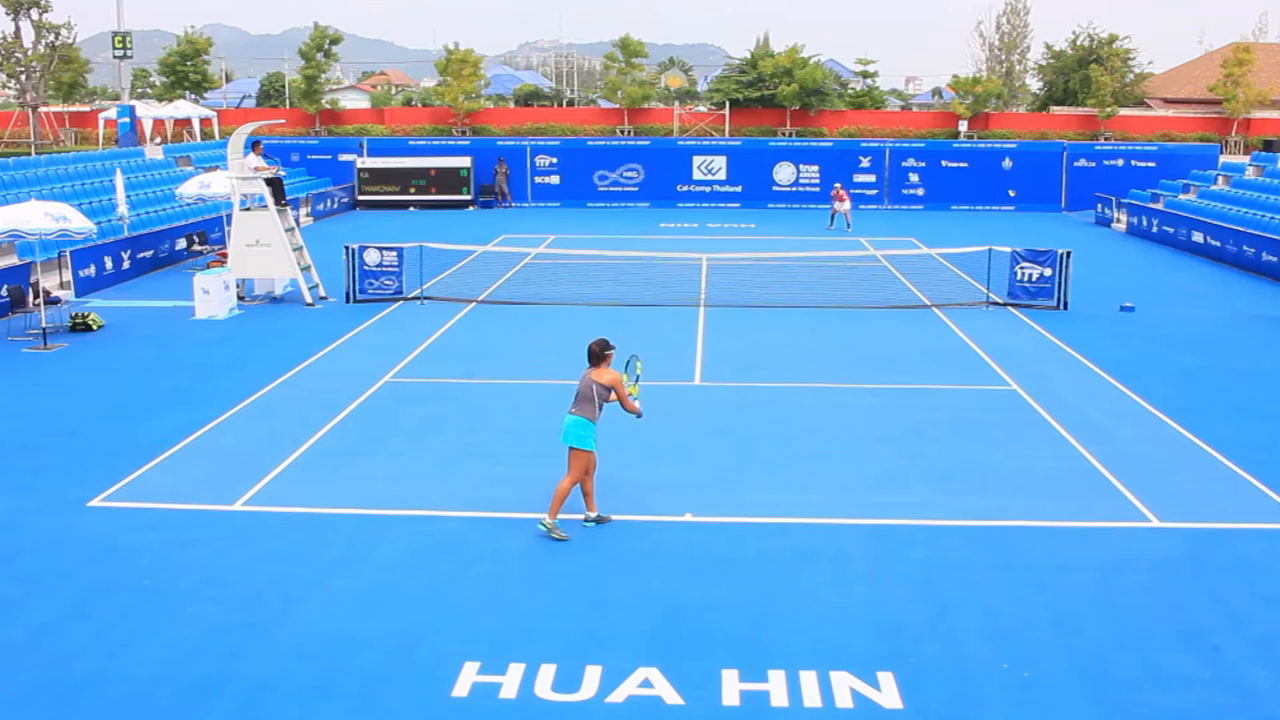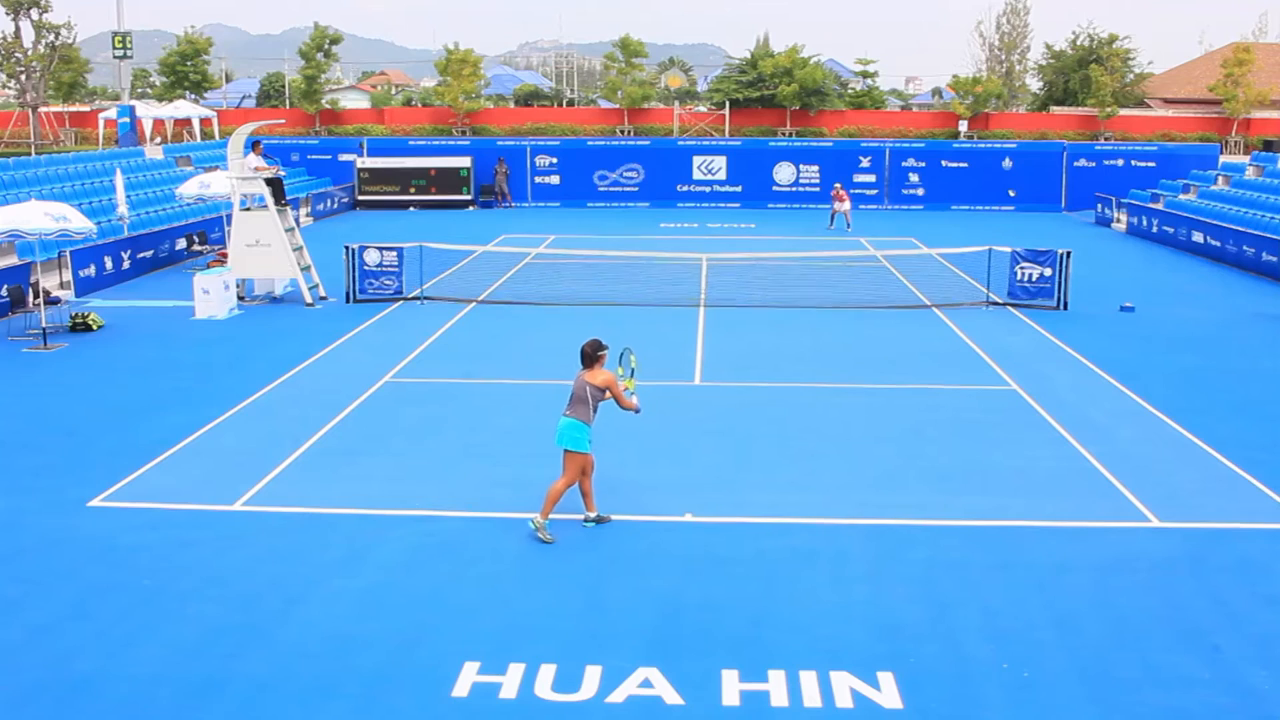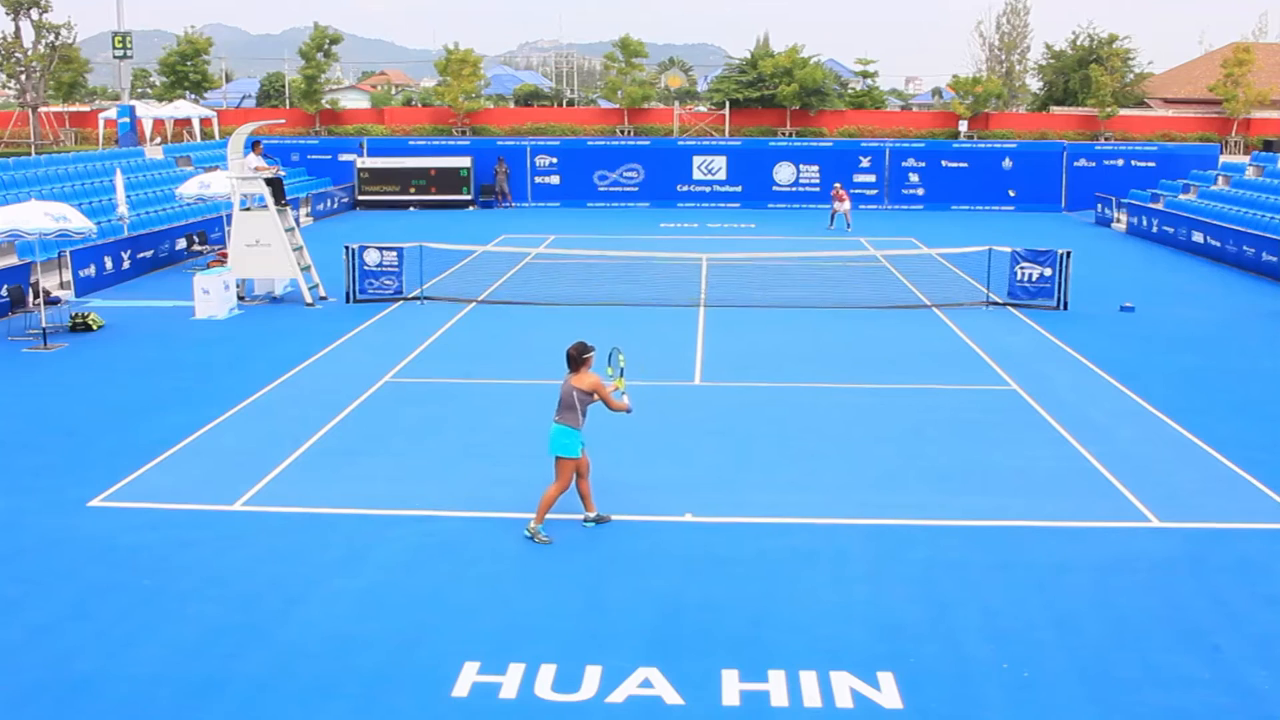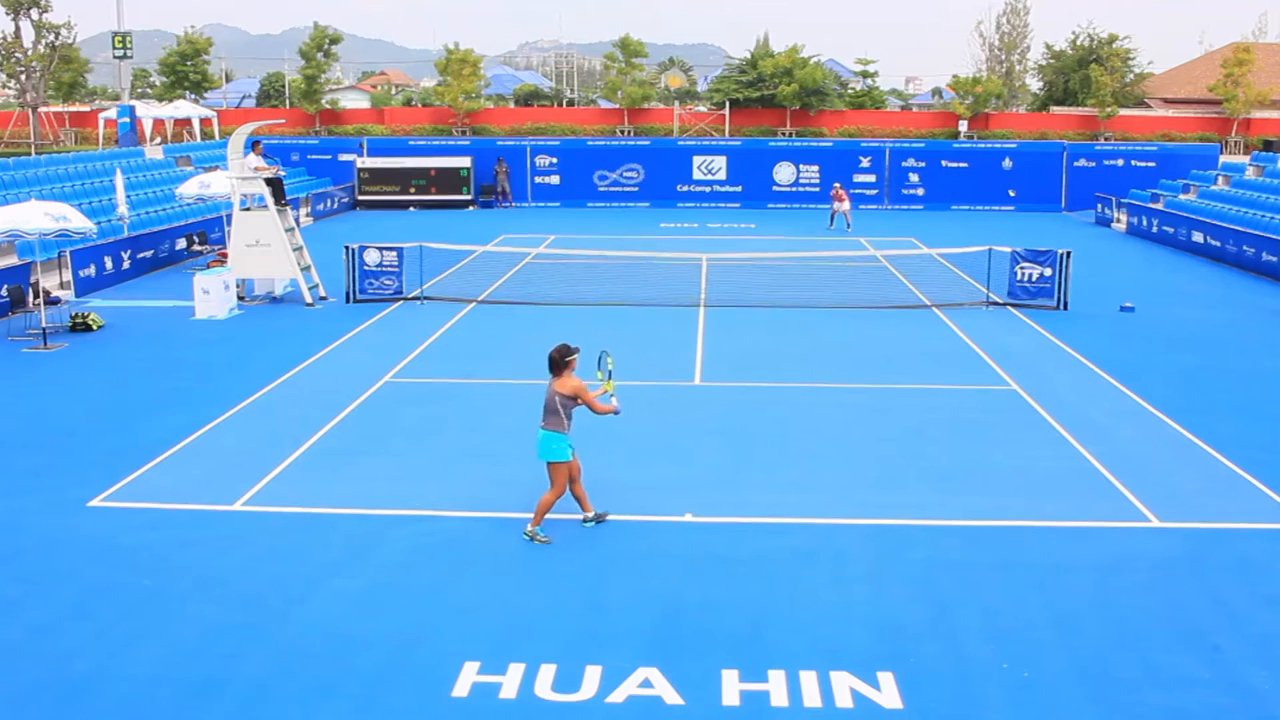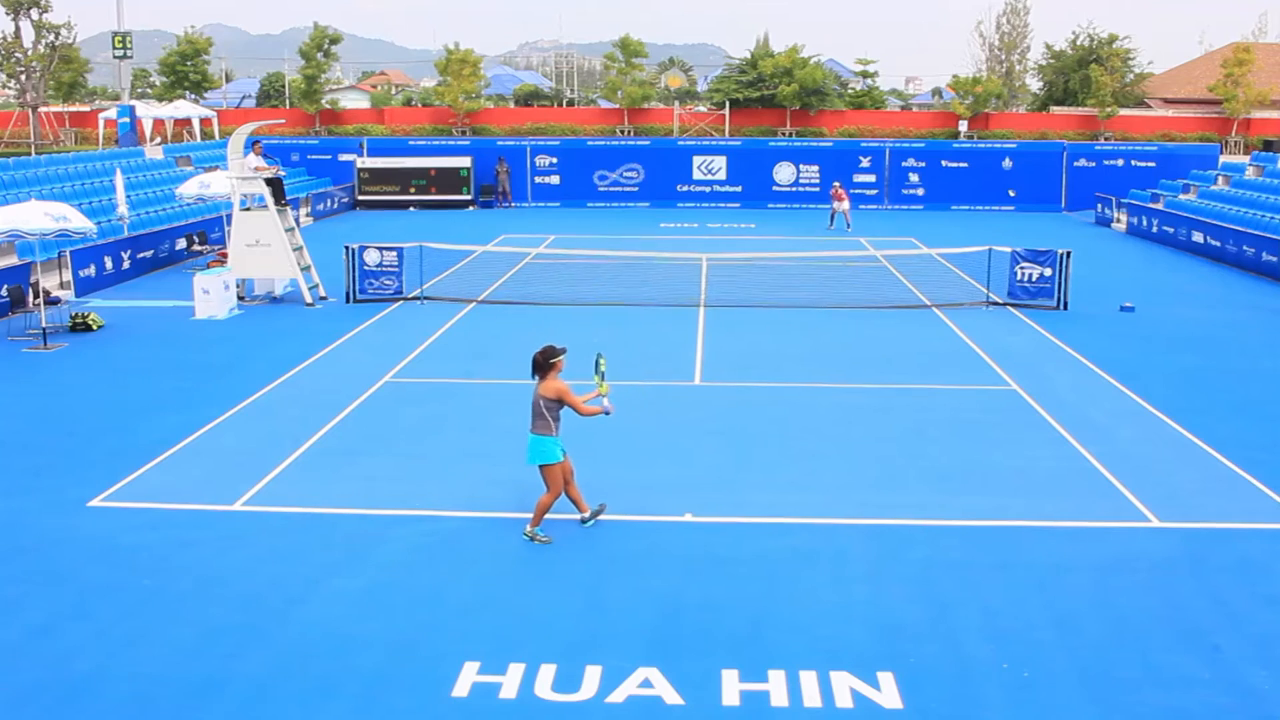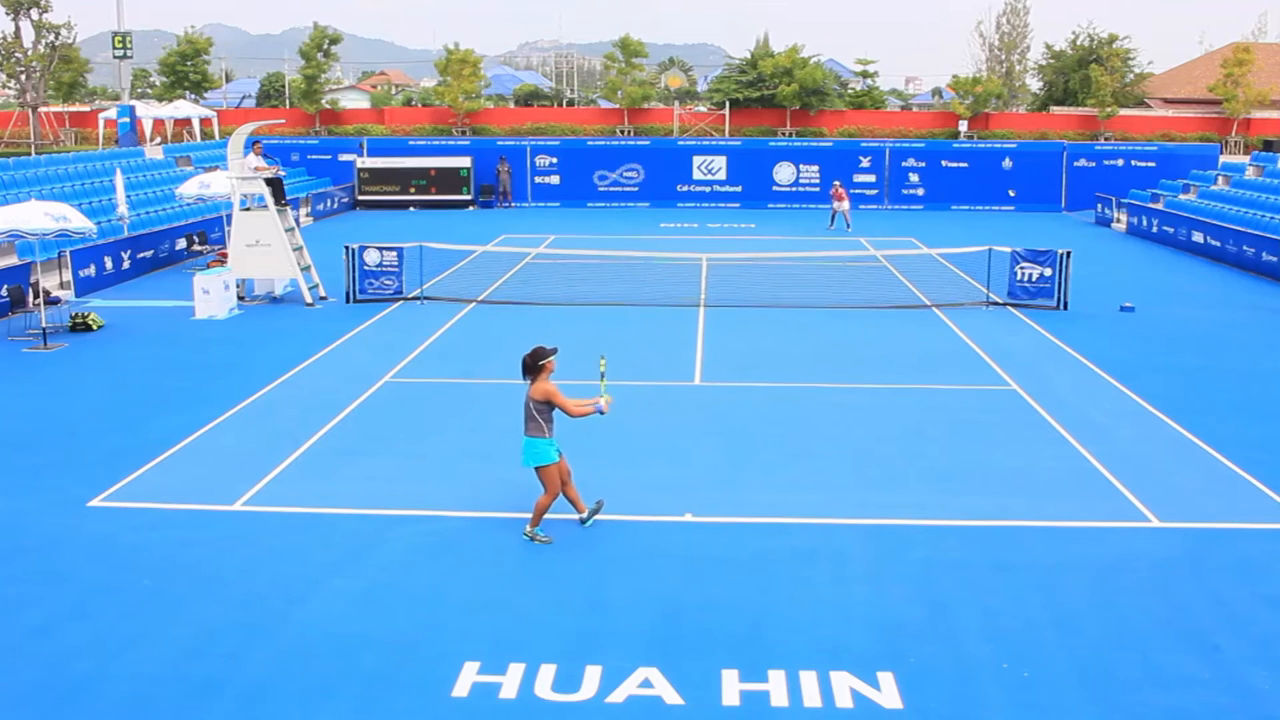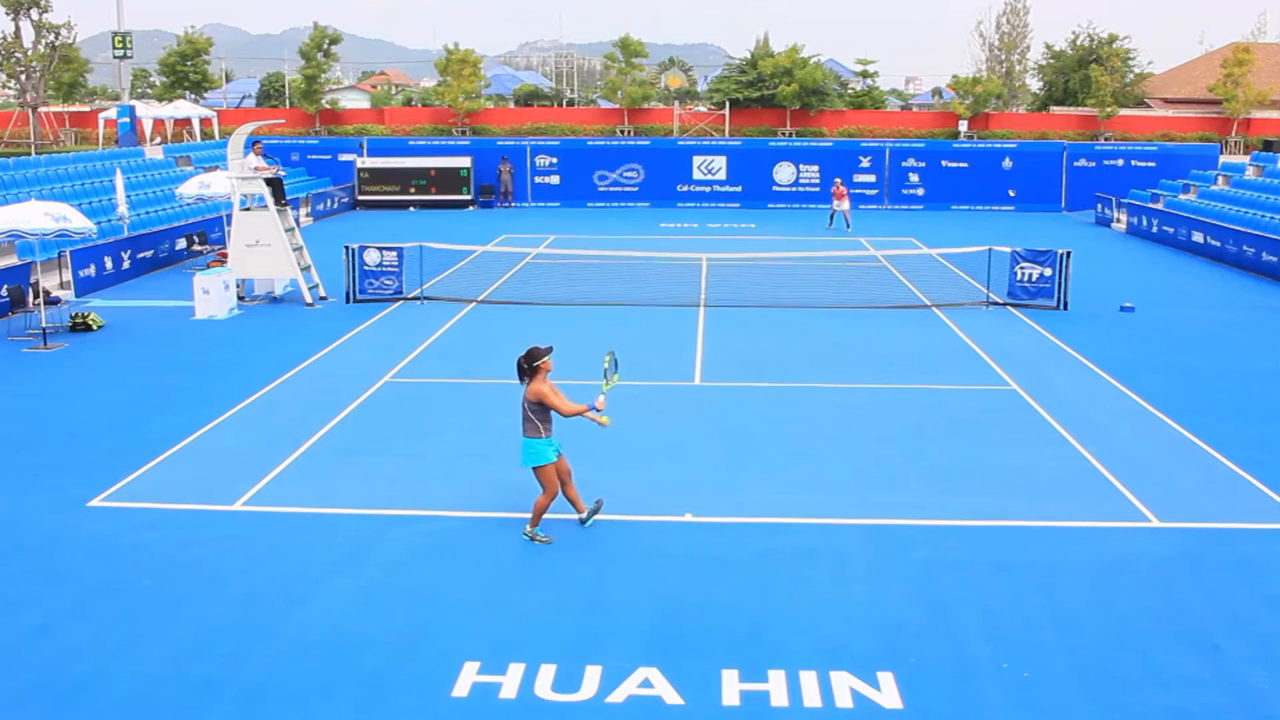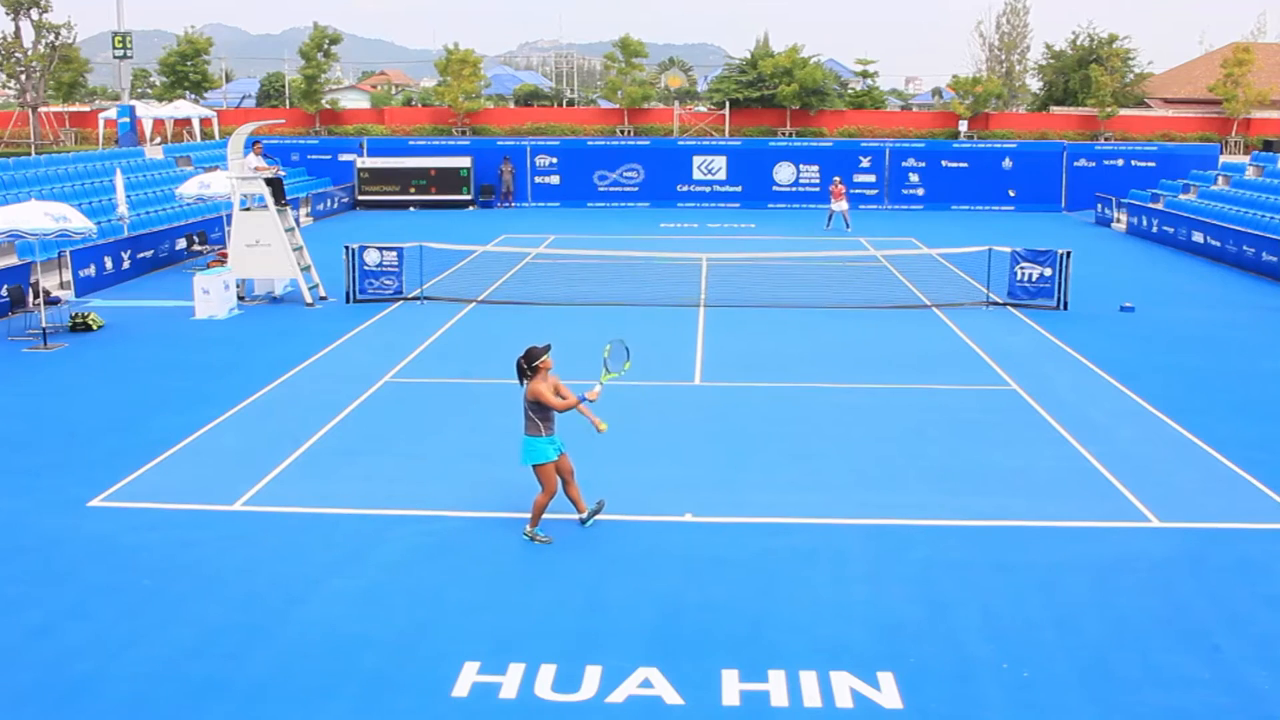
dt=0.2s
person 1, frame 1
left shoulder: (589, 373)
right shoulder: (612, 375)
right elbow: (626, 406)
left wrist: (622, 393)
right wrist: (638, 411)
left hip: (577, 423)
right hip: (582, 426)
left knee: (589, 470)
right knee: (573, 477)
left ankle: (591, 514)
right ankle: (550, 520)
person 1, frame 2
left shoulder: (584, 374)
right shoulder: (606, 376)
right elbow: (623, 403)
left wrist: (619, 388)
right wrist: (635, 406)
left hip: (573, 425)
right hip: (577, 428)
left knee: (587, 470)
right knee: (569, 478)
left ankle: (591, 514)
right ankle: (540, 520)
person 1, frame 3
left shoulder: (572, 377)
right shoulder: (592, 379)
right elbow: (611, 405)
left wrist: (610, 388)
right wrist: (626, 406)
left hip: (566, 432)
right hip: (567, 434)
left knee: (583, 472)
right knee: (562, 484)
left ankle: (591, 514)
right ankle: (534, 526)
person 1, frame 4
left shoulder: (557, 380)
right shoulder: (573, 383)
right elbow: (596, 408)
left wrist: (600, 391)
right wrist: (614, 409)
left hip: (558, 438)
right hip: (555, 439)
left knee: (575, 476)
right knee: (558, 489)
left ankle: (589, 514)
right ankle: (532, 528)
person 1, frame 5
left shoulder: (546, 382)
right shoulder: (557, 385)
left elbow: (572, 401)
right elbow: (581, 410)
left wrist: (594, 394)
right wrist: (604, 409)
left hip: (550, 440)
right hip: (545, 442)
left knee: (568, 477)
right knee: (555, 490)
left ankle: (586, 514)
right ankle: (531, 529)
person 1, frame 6
left shoulder: (543, 384)
right shoulder: (546, 388)
left elbow: (567, 403)
right elbow: (572, 412)
left wrist: (594, 401)
right wrist: (598, 408)
left hip: (546, 442)
right hip: (539, 444)
left knee: (566, 478)
right knee: (553, 491)
left ankle: (584, 514)
right ankle: (531, 529)
person 1, frame 7
left shoulder: (546, 382)
right shoulder: (539, 388)
left elbow: (567, 404)
right elbow: (565, 411)
left wrist: (593, 416)
right wrist: (592, 406)
left hip: (547, 441)
right hip: (537, 445)
left knee: (566, 477)
right knee: (551, 491)
left ankle: (583, 514)
right ankle: (531, 529)
person 1, frame 8
left shoulder: (551, 379)
right shoulder: (536, 388)
left elbow: (573, 400)
right elbow: (561, 407)
left wrist: (593, 418)
right wrist: (585, 397)
left hip: (550, 439)
right hip: (538, 443)
left knee: (568, 475)
right knee: (549, 490)
left ankle: (584, 514)
right ankle: (531, 529)
